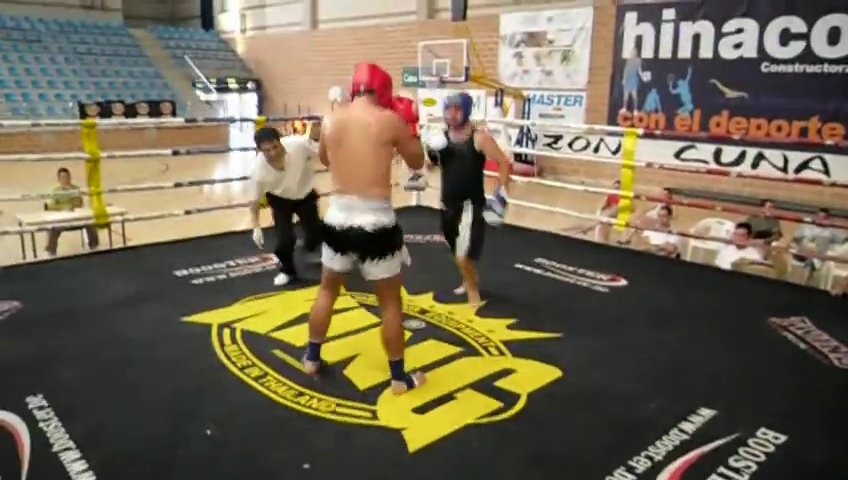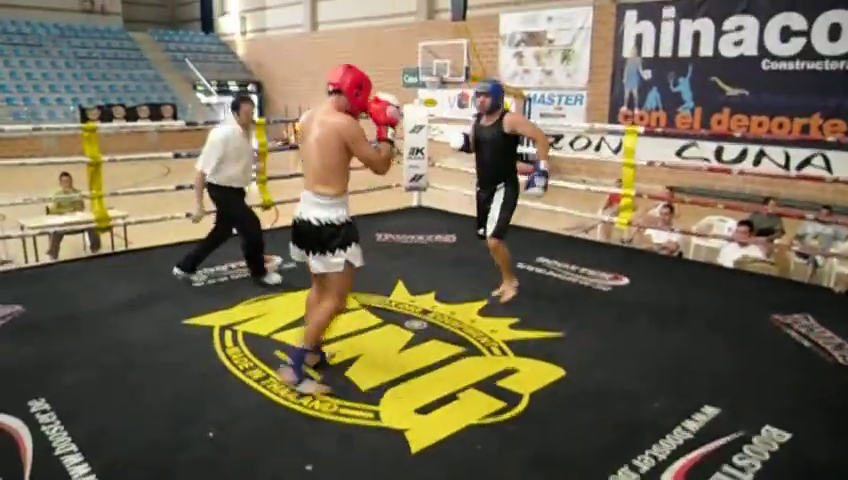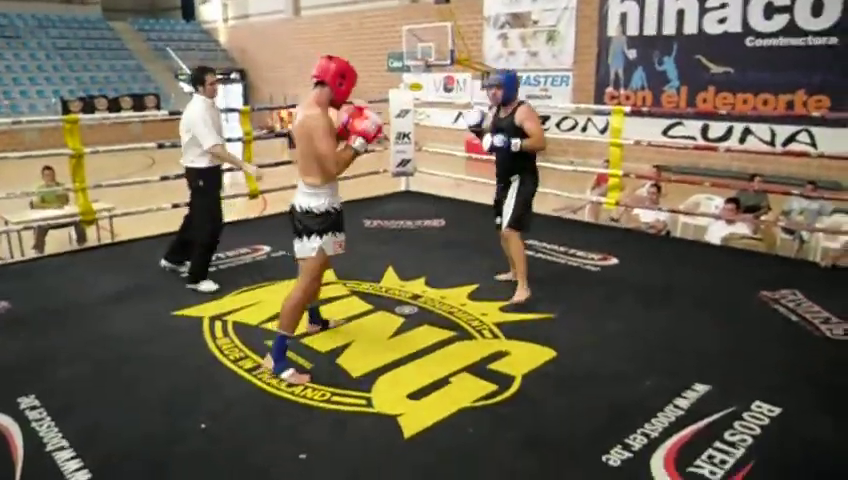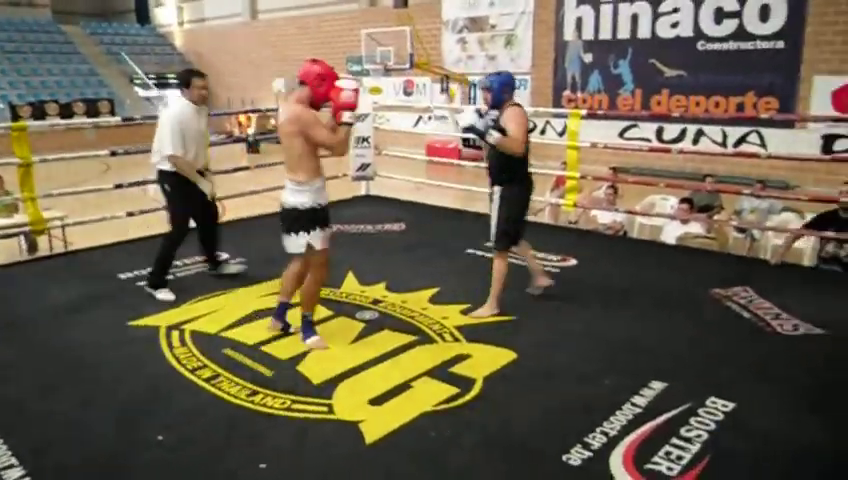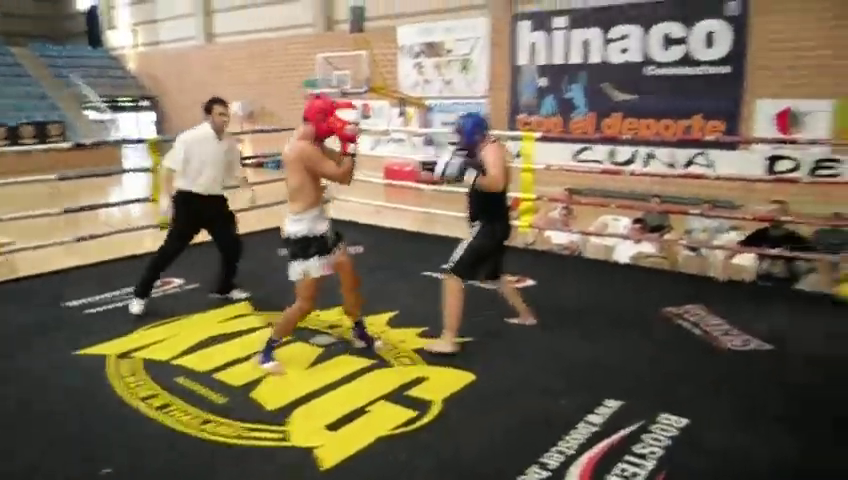
dt=0.4s
person 1, frame 1
left shoulder: (332, 121)
right shoulder: (391, 120)
right elbow: (417, 162)
right wrist: (410, 126)
left hip: (339, 217)
right hip: (376, 220)
left knee: (328, 290)
right knee: (390, 302)
left ankle: (312, 358)
right ankle: (399, 376)
person 1, frame 2
left shoulder: (308, 118)
right shoulder: (345, 125)
right elbow: (380, 166)
right wrist: (387, 128)
left hip: (306, 212)
right hip: (331, 218)
left knee: (320, 285)
right knee: (334, 299)
left ankle: (312, 352)
right ankle: (294, 369)
person 1, frame 3
left shoulder: (307, 109)
right shoulder: (317, 116)
right elbow: (334, 166)
left wrist: (343, 130)
right wrist: (361, 139)
left hip: (311, 200)
right hip: (318, 205)
left knee: (320, 264)
right knee: (305, 282)
left ankle: (314, 319)
right ankle: (277, 357)
person 1, frame 4
left shoulder: (292, 108)
right shoulder: (299, 114)
left elbow: (322, 139)
right elbow: (338, 147)
left wrist: (339, 109)
right wrist: (346, 112)
left hip: (300, 198)
right hip: (306, 202)
left knee: (303, 262)
right knee: (316, 270)
left ankle: (279, 317)
right ankle: (307, 328)
person 1, frame 5
left shoulder: (313, 144)
right shoulder: (303, 149)
left elbow: (335, 163)
right elbow: (343, 176)
left wrist: (345, 142)
right wrist: (349, 143)
left hip: (320, 226)
right hip: (304, 232)
left knee: (351, 279)
right knee: (305, 303)
left ankle: (360, 334)
right ankle: (267, 352)
person 2, frame 1
left shoulder: (479, 138)
right shoulder: (443, 135)
left elbow: (504, 165)
right elbow: (434, 164)
left wrist: (500, 197)
right wrist: (433, 154)
left hip: (470, 205)
right hip: (448, 204)
left knee: (464, 257)
right knee: (455, 250)
left ankle: (473, 294)
right ankle: (470, 280)
person 2, frame 2
left shoulder: (510, 120)
right shoulder: (477, 120)
left elbow: (542, 139)
left wrist: (540, 168)
right wrist: (463, 143)
left hip: (504, 188)
right hip: (484, 188)
left knee: (494, 240)
right knee: (489, 239)
left ankle: (510, 280)
right ankle: (505, 281)
person 2, frame 3
left shoulder: (523, 111)
right shoulder: (496, 112)
left elbow: (540, 142)
right elbow: (489, 139)
left wrist: (510, 143)
right wrist: (478, 128)
left hip: (522, 179)
right hip: (504, 179)
left knee: (510, 230)
right knee: (504, 229)
left ankle: (522, 287)
right ankle: (514, 271)
person 2, frame 4
left shoulder: (513, 113)
right shoulder: (501, 113)
left elbow: (517, 148)
right elbow: (499, 146)
left wrist: (486, 133)
right wrist: (483, 129)
left hip: (509, 189)
right hip: (508, 186)
left knee: (500, 248)
right knee: (514, 238)
left ankle: (492, 304)
right ankle: (540, 277)
person 2, frame 5
left shoulder: (492, 150)
right shoulder: (479, 152)
left elbow: (498, 184)
left wrist: (468, 173)
left hip: (488, 226)
right hip: (491, 224)
left knee: (453, 275)
right knee: (495, 275)
left ankle: (448, 339)
right ankle: (525, 315)
person 3, frame 1
left shoulder: (297, 144)
right shoulder: (259, 167)
right elbow: (254, 198)
right wrist: (256, 227)
left hip: (305, 194)
right hip: (279, 199)
left knee: (314, 231)
right knee: (285, 238)
left ankle: (311, 249)
right ankle: (287, 270)
person 3, frame 2
left shoulder: (250, 129)
right shoulder: (222, 135)
right elbow: (202, 170)
left wrist: (253, 166)
right wrist: (198, 204)
left hip: (236, 188)
right hip: (222, 189)
left knee: (222, 232)
right knee: (251, 226)
left ankle: (186, 267)
right ankle: (259, 272)
person 3, frame 3
left shoulder: (205, 106)
right shoulder: (199, 111)
right elbow: (214, 148)
right wrist: (244, 166)
left hip: (207, 170)
right hip: (202, 173)
left knee: (197, 217)
right knee: (210, 225)
left ankle: (173, 258)
right ankle: (196, 278)
person 3, frame 4
left shoulder: (201, 110)
right shoulder: (175, 115)
right elbow: (174, 157)
left wrist: (206, 173)
right wrist: (200, 181)
left hip: (195, 173)
right hip: (173, 177)
left knee: (209, 216)
right knee: (179, 229)
left ankle: (216, 264)
right ankle: (156, 283)
person 3, frame 5
left shoulder: (229, 143)
right shoulder: (190, 137)
left elbow: (236, 172)
right elbow: (170, 167)
left wrist: (248, 189)
right wrist: (165, 197)
left hip: (214, 200)
right hip: (188, 199)
left knee: (231, 243)
right knee: (172, 247)
left ankle: (225, 288)
right ankle: (141, 294)
